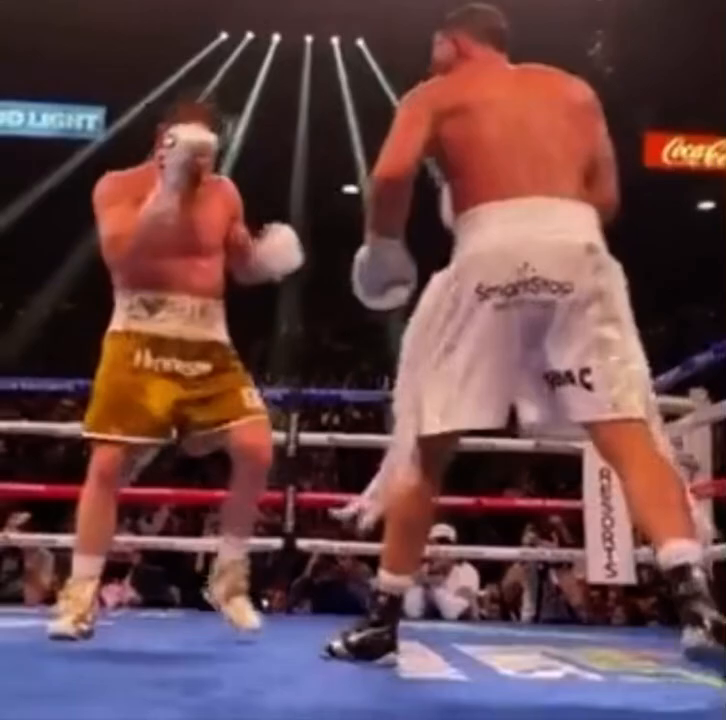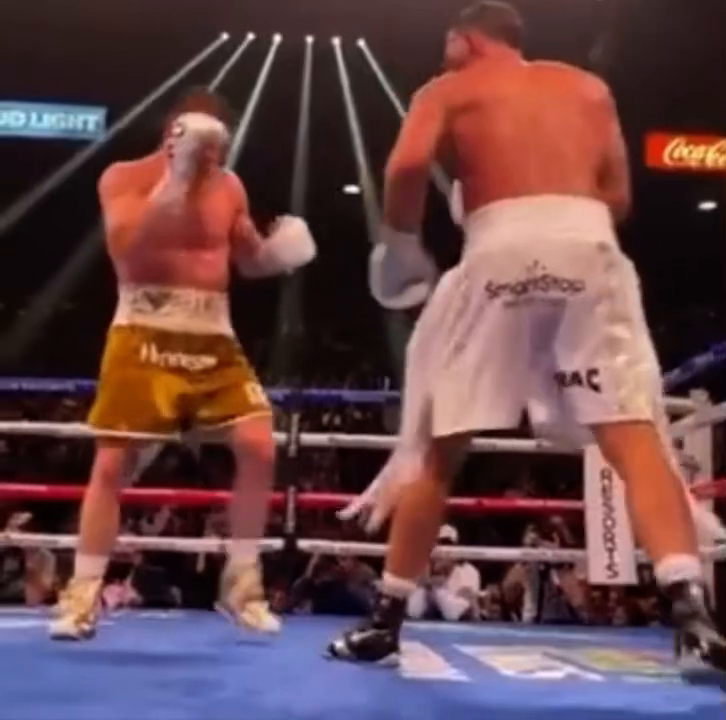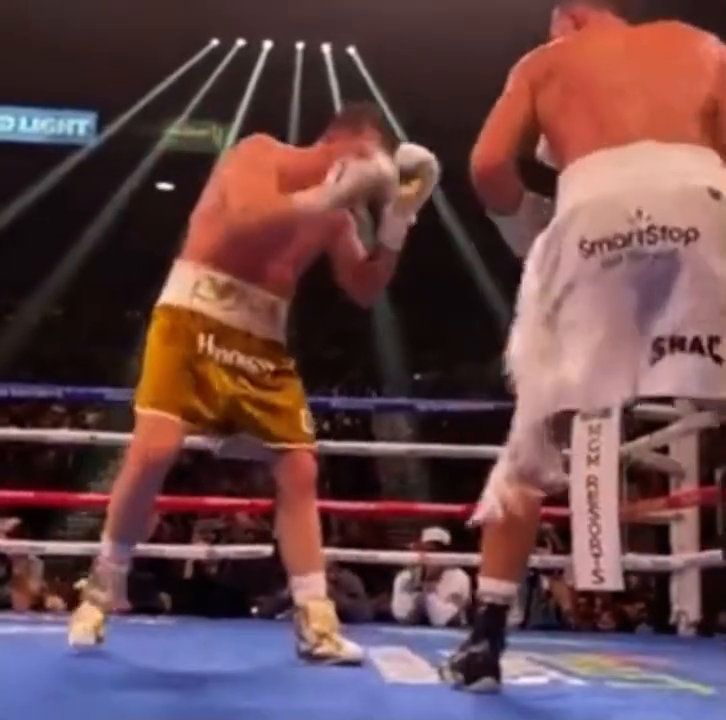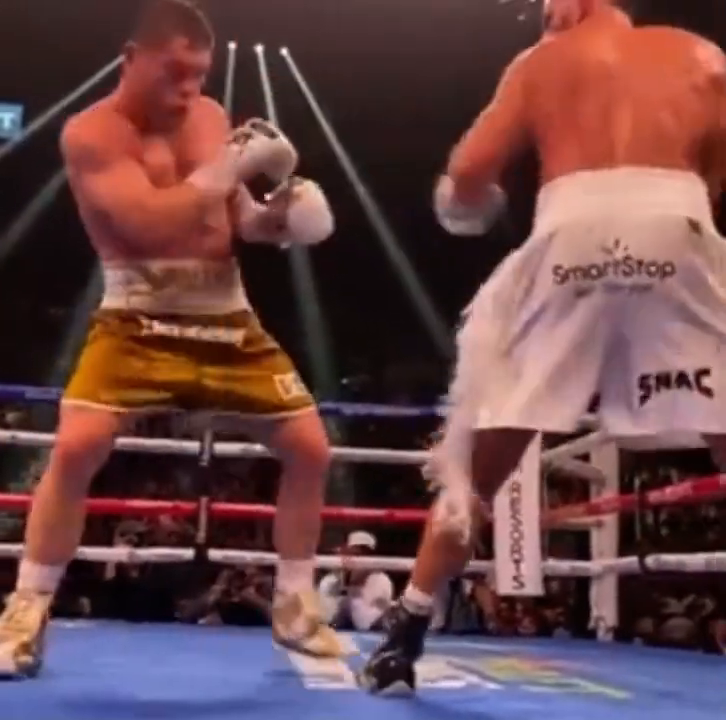
dt=0.5s
person 1, frame 1
left shoulder: (434, 94)
right shoulder: (574, 89)
left elbow: (392, 174)
right elbow: (606, 198)
left wrist: (382, 248)
left hip: (488, 257)
right hip: (575, 253)
left knee: (424, 449)
right knee: (631, 437)
left ankle: (382, 620)
person 1, frame 2
left shoulder: (443, 93)
right shoulder: (588, 87)
left elbow: (408, 163)
right elbow: (612, 200)
left wrist: (397, 243)
left hip: (501, 261)
right hip: (590, 256)
left knee: (436, 447)
right knee: (638, 443)
left ankle: (381, 624)
person 1, frame 3
left shoulder: (543, 62)
left elbow: (489, 166)
left wrist: (524, 214)
left hip: (594, 213)
left knee: (531, 440)
left ankle: (484, 641)
person 1, frame 4
left shoulder: (544, 59)
left elbow: (470, 169)
left wrist: (464, 202)
left hip: (572, 241)
left knee: (481, 458)
left ankle: (399, 643)
person 2, frame 1
left shoulder: (224, 194)
right shoulder: (119, 186)
left elbow: (243, 266)
right elbow: (121, 255)
left wrist: (268, 257)
right wrist: (170, 184)
left hip: (208, 346)
right hip: (139, 342)
left knee: (255, 449)
right knee: (108, 464)
left ankle: (229, 575)
right ankle: (79, 596)
person 2, frame 2
left shoulder: (228, 188)
right shoulder: (122, 180)
left elbow: (250, 261)
right elbow: (129, 242)
left wrist: (279, 251)
right wrist: (178, 171)
left hip: (212, 342)
right hip: (143, 337)
left knee: (258, 448)
right knee: (113, 464)
left ankle: (242, 584)
right ankle: (82, 595)
person 2, frame 3
left shoulder: (337, 216)
right shoulder: (257, 152)
left elbow: (365, 291)
right elbow: (250, 221)
left wrist: (398, 219)
right wrist: (336, 193)
left hip: (263, 342)
right hip: (193, 321)
left knee: (300, 474)
right knee: (151, 454)
left ankle: (316, 622)
right ankle: (104, 588)
person 2, frame 4
left shoulder: (210, 119)
right shoulder: (91, 131)
right elbow: (152, 224)
left wrist: (278, 217)
right wrist: (233, 166)
left hip: (227, 320)
right hip: (137, 320)
left knee: (309, 449)
right knee: (75, 450)
left ankle: (295, 607)
